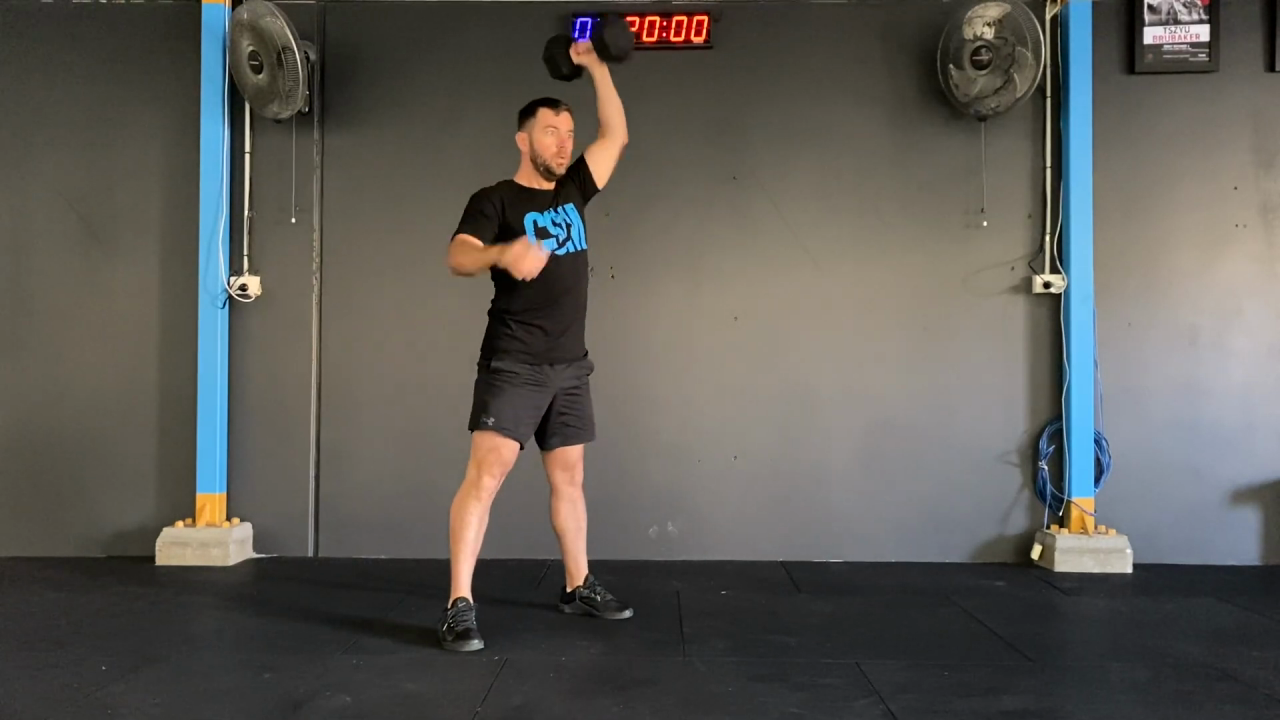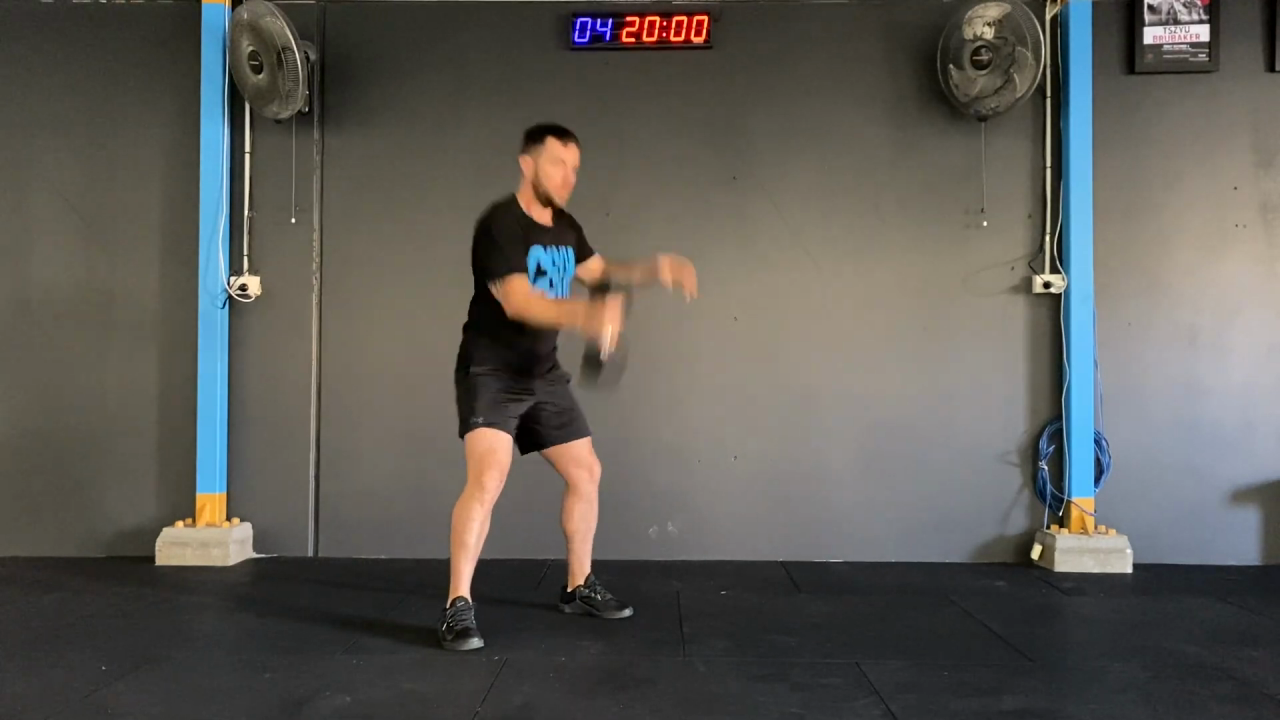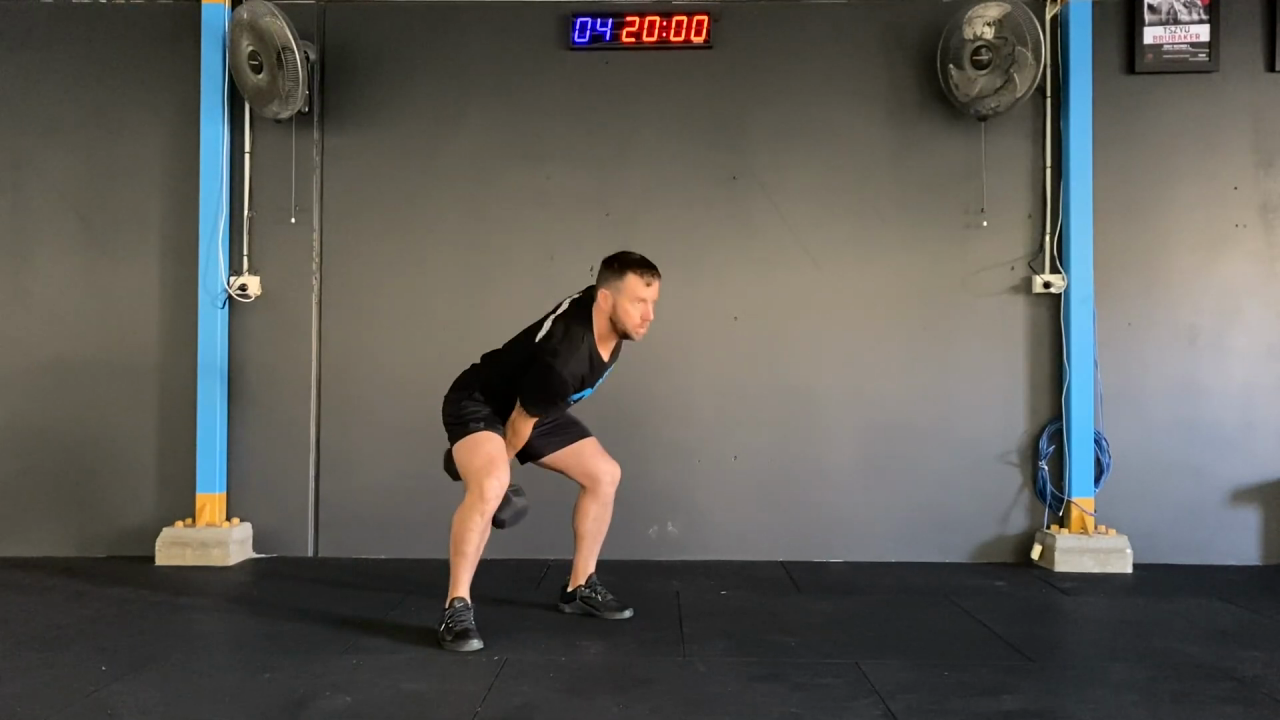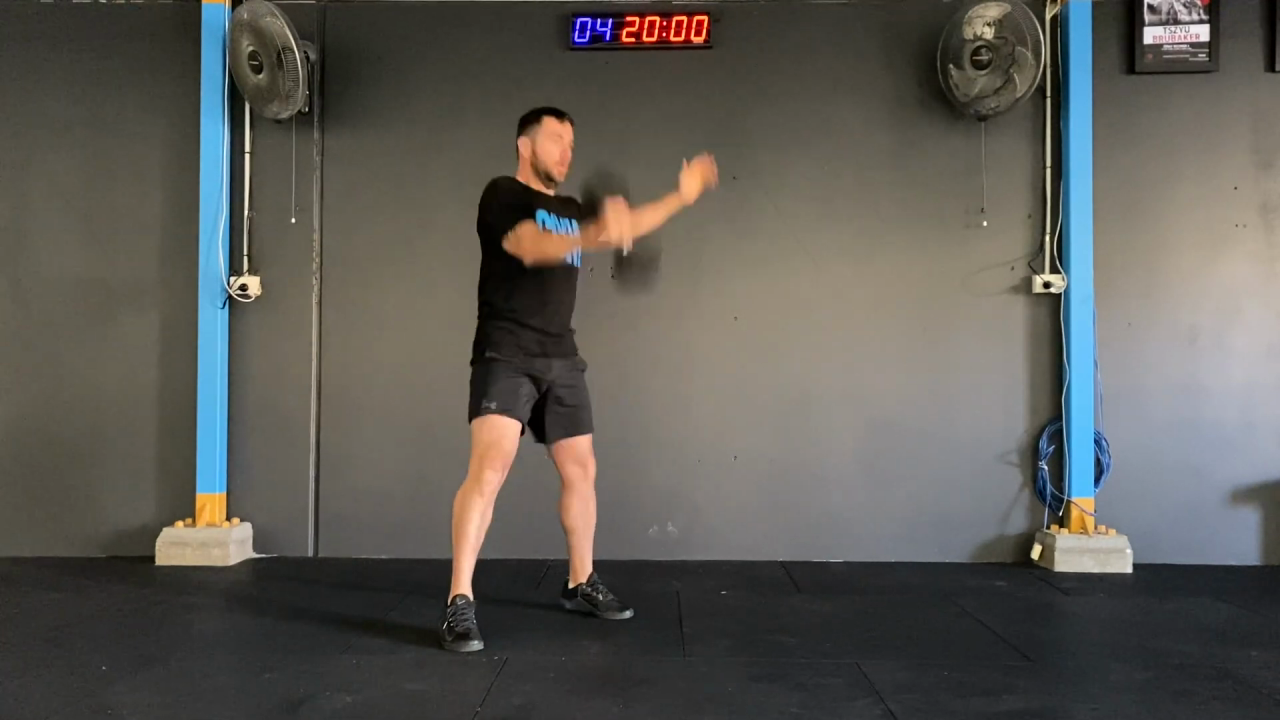
dt=0.5s
person 1, frame 1
left shoulder: (571, 190)
right shoulder: (494, 200)
left elbow: (616, 135)
right elbow: (458, 257)
left wrist: (596, 67)
right wrist: (503, 253)
left hip: (569, 363)
right hip: (514, 363)
left knee: (568, 477)
right knee: (485, 476)
left ankle: (578, 586)
right ankle: (458, 606)
person 1, frame 2
left shoulder: (565, 227)
right shoulder: (500, 225)
left elbow: (599, 272)
right elbow: (518, 302)
left wrist: (655, 269)
right wrist: (589, 317)
left hip: (543, 372)
right hip: (491, 371)
left knee: (585, 473)
right knee: (487, 480)
left ankle: (580, 586)
right ankle: (458, 605)
person 1, frame 3
left shoulder: (602, 311)
right shoulder: (564, 359)
right elbow: (519, 421)
right wrist: (501, 459)
left hip: (533, 405)
right hip: (479, 403)
left knee: (604, 475)
right knee: (489, 485)
left ankle: (580, 586)
right ankle: (456, 608)
person 1, frame 4
left shoulder: (566, 207)
right shoulder: (503, 196)
left elbow: (626, 229)
right elbow: (533, 248)
left wrist: (679, 196)
right wrist: (597, 231)
left hip: (560, 358)
right hip: (505, 357)
left knee: (581, 471)
right knee: (489, 470)
left ankle: (581, 583)
right ankle: (459, 602)
